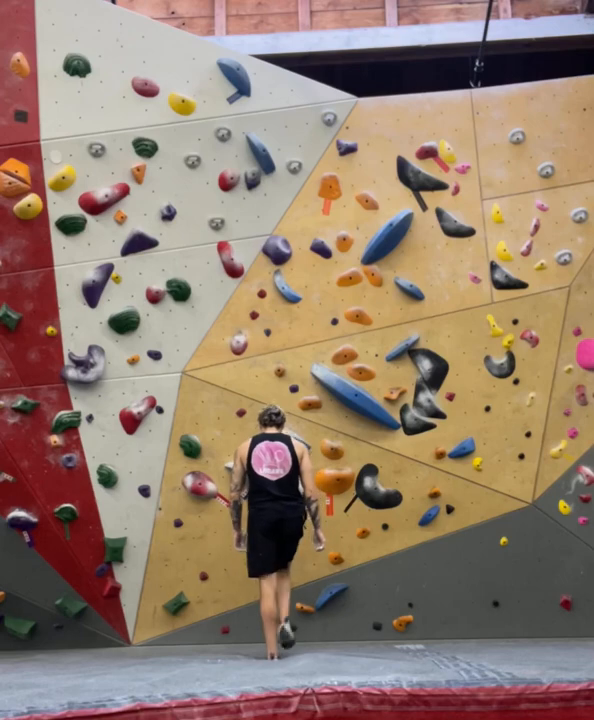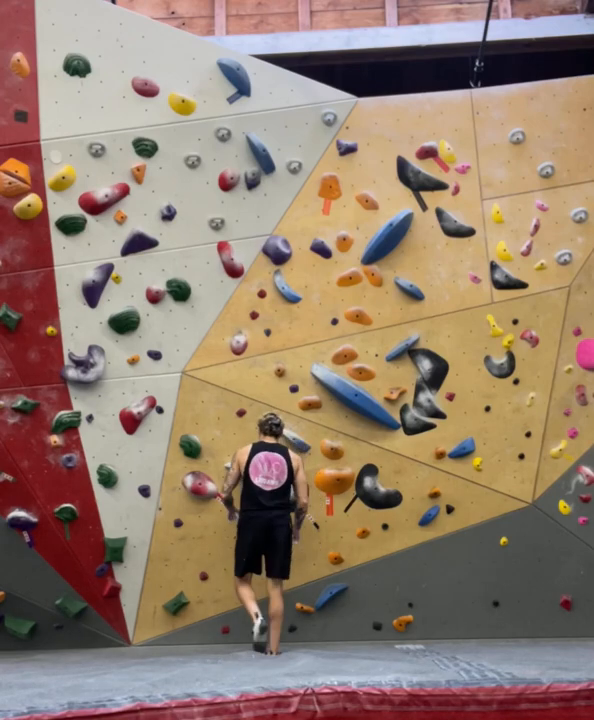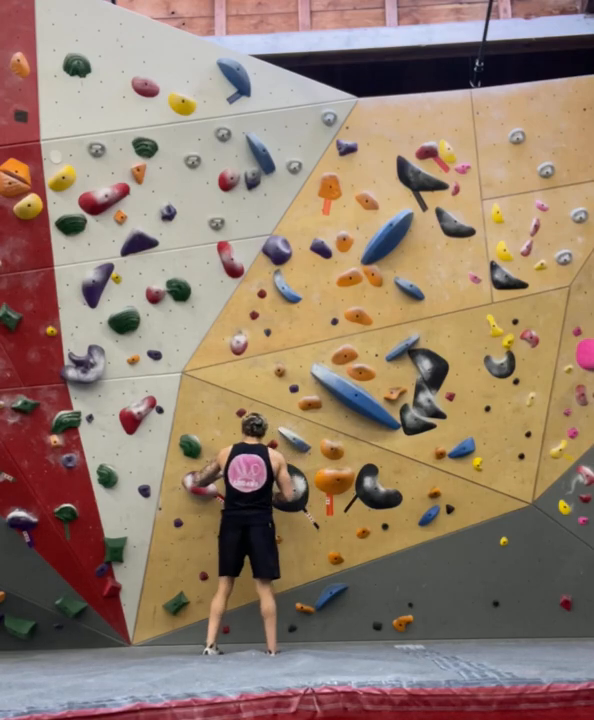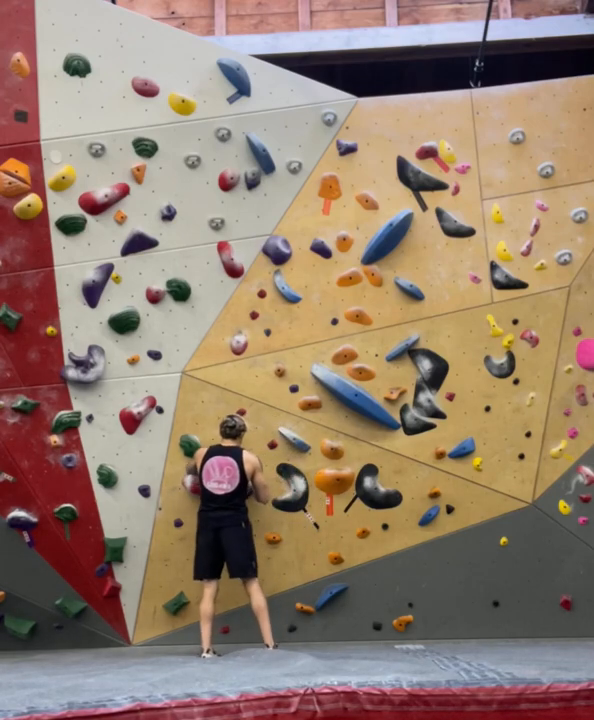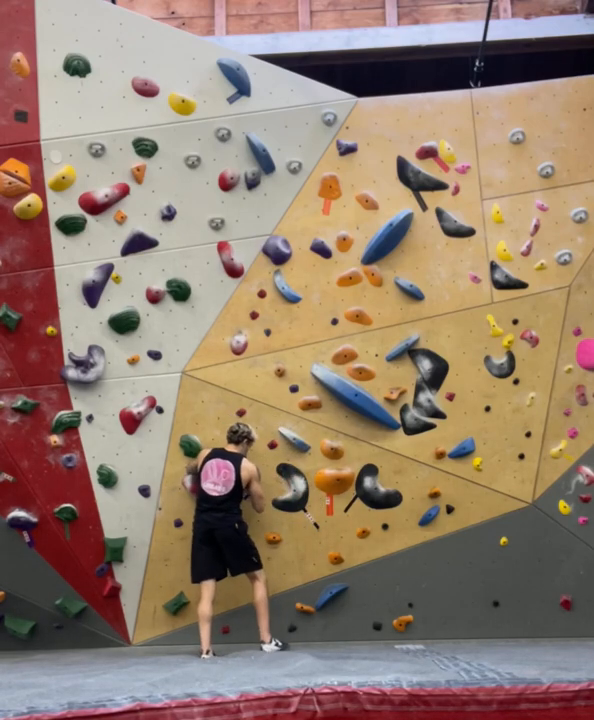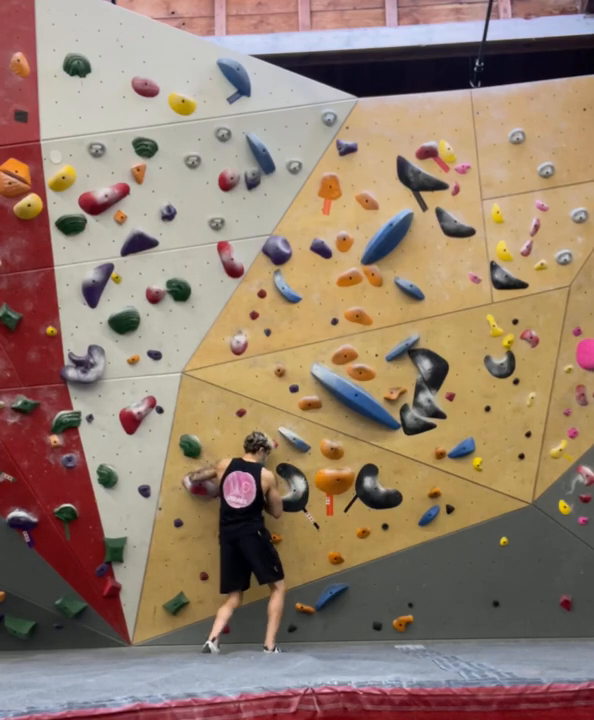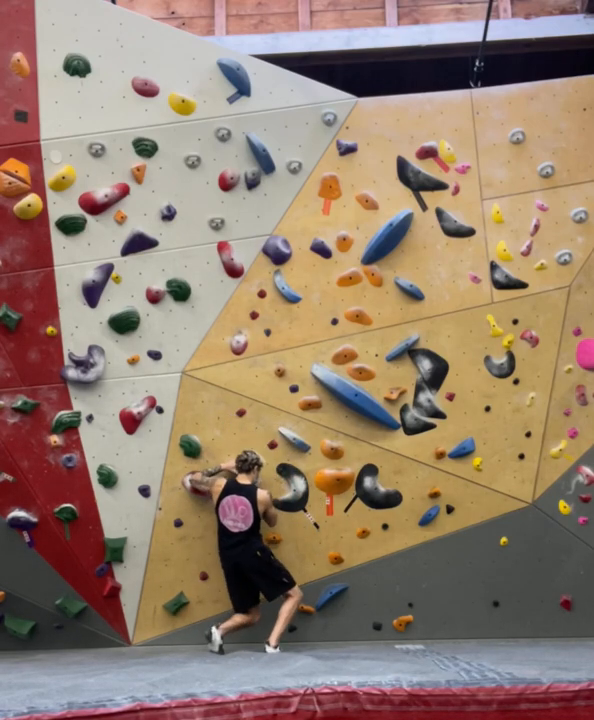
dt=0.5s
person 1, frame 1
left shoulder: (245, 448)
right shoulder: (297, 446)
left elbow: (235, 494)
right elbow: (310, 492)
left wrist: (237, 529)
right wrist: (317, 527)
left hip: (261, 517)
right hip: (292, 516)
left knee: (267, 584)
right knee: (283, 570)
left ankle: (271, 653)
right ankle: (285, 622)
person 1, frame 2
left shoulder: (244, 453)
right shoulder: (293, 458)
left elbow: (225, 493)
right elbow: (303, 501)
left wrist: (232, 509)
right wrist: (296, 526)
left hip: (251, 523)
right hip: (280, 525)
left knee: (242, 581)
right knee: (275, 588)
left ankle: (256, 617)
right ankle: (274, 649)
person 1, frame 3
left shoulder: (226, 453)
right shoulder: (275, 457)
left elbow: (197, 481)
right elbow: (288, 494)
left hip: (232, 524)
right hip: (260, 525)
left knee: (224, 587)
right knee: (264, 588)
left ankle: (210, 645)
right ankle: (271, 649)
person 1, frame 4
left shoulder: (202, 454)
right shoulder: (250, 459)
left elbow: (190, 470)
right elbow: (264, 498)
left hip: (207, 525)
right hip: (235, 526)
left knee: (209, 590)
right knee: (252, 584)
left ankle: (206, 649)
right ankle: (269, 644)
person 1, frame 5
left shoulder: (204, 455)
right shoulder: (248, 467)
left elbow: (190, 471)
right elbow: (259, 506)
left hip: (202, 527)
right hip: (230, 527)
left knee: (207, 592)
right knee: (258, 578)
left ankle: (205, 650)
right ankle: (266, 640)
person 1, frame 6
left shoulder: (224, 465)
right shoulder: (266, 475)
right elbow: (276, 512)
left hip: (228, 537)
right hip: (253, 535)
left knee: (233, 598)
right knee: (278, 588)
left ankle: (212, 640)
right ankle: (270, 646)
person 1, frame 7
left shoulder: (218, 485)
right shoulder: (262, 495)
left elbow: (193, 479)
right elbow: (272, 522)
left wrist: (221, 468)
left hip: (228, 557)
right hip: (253, 554)
left knee: (251, 615)
right knee: (294, 595)
left ankle: (218, 631)
right ankle: (272, 644)
